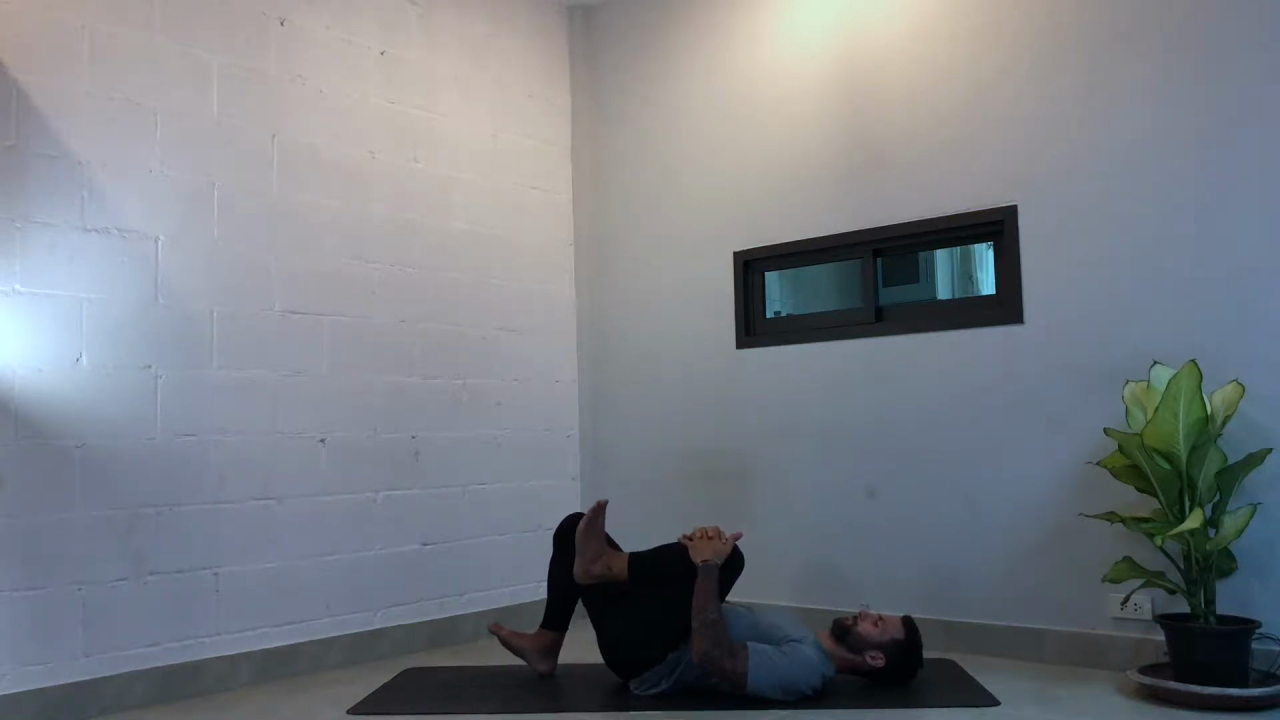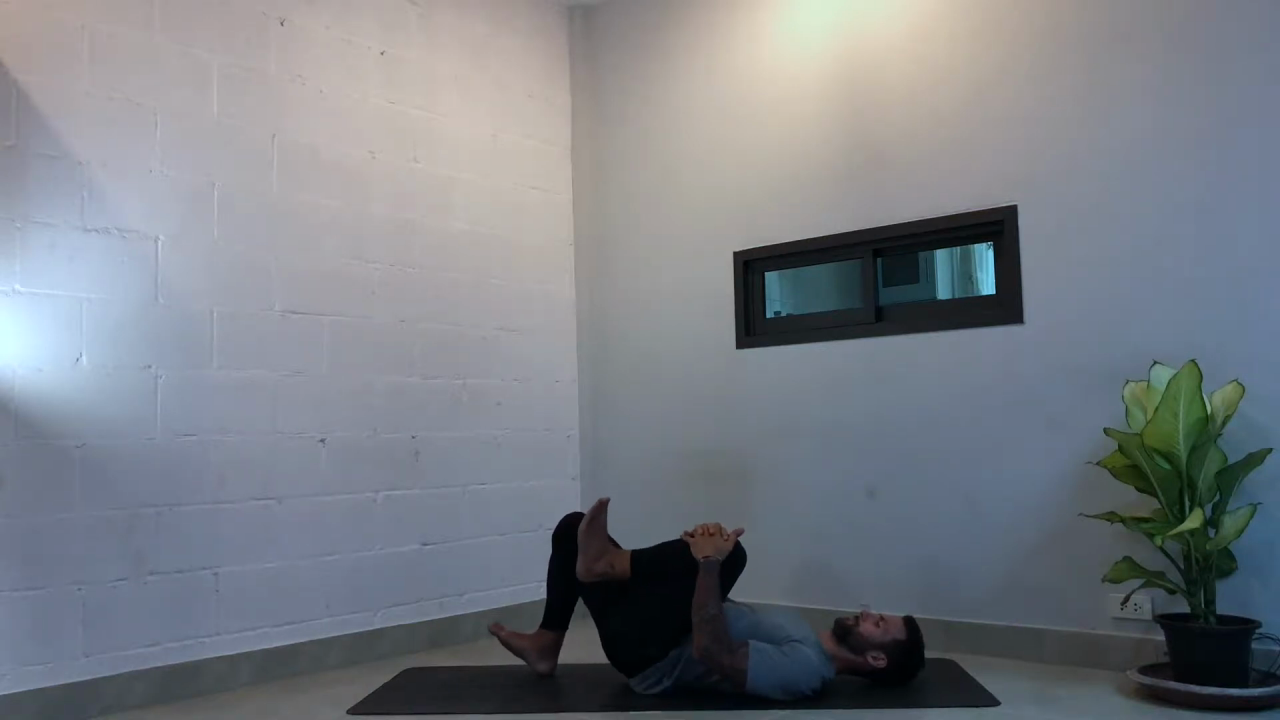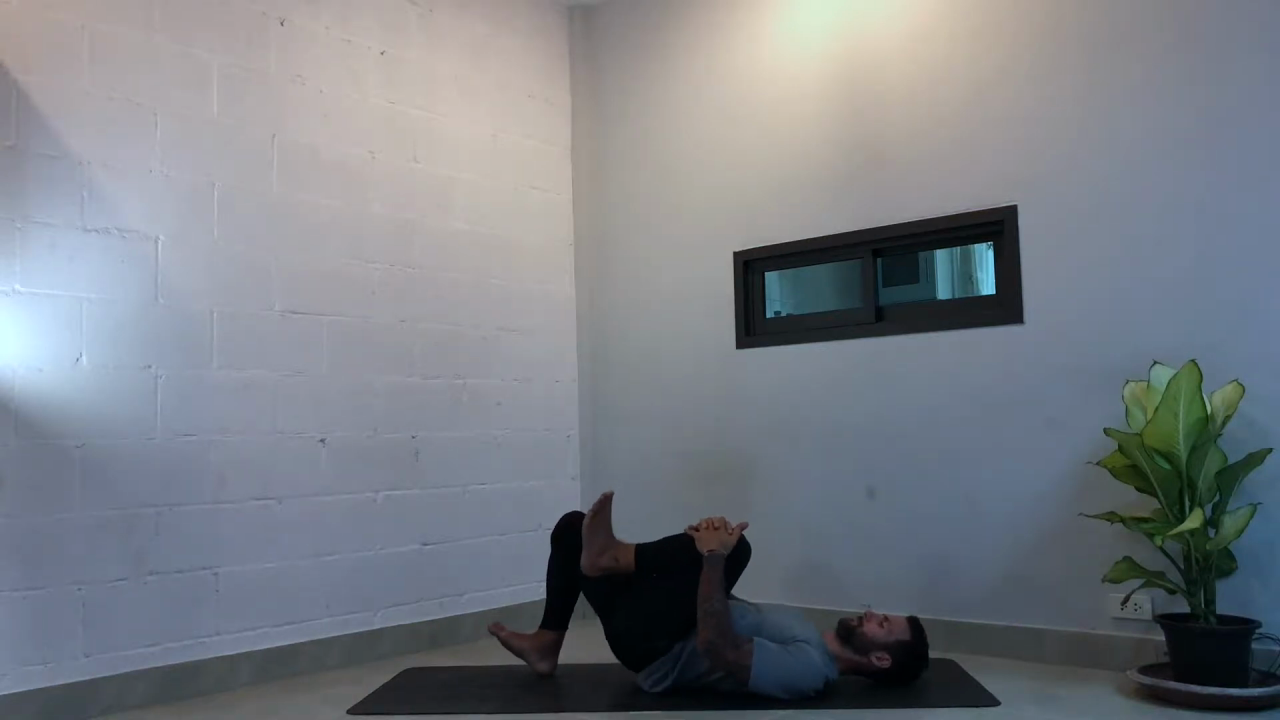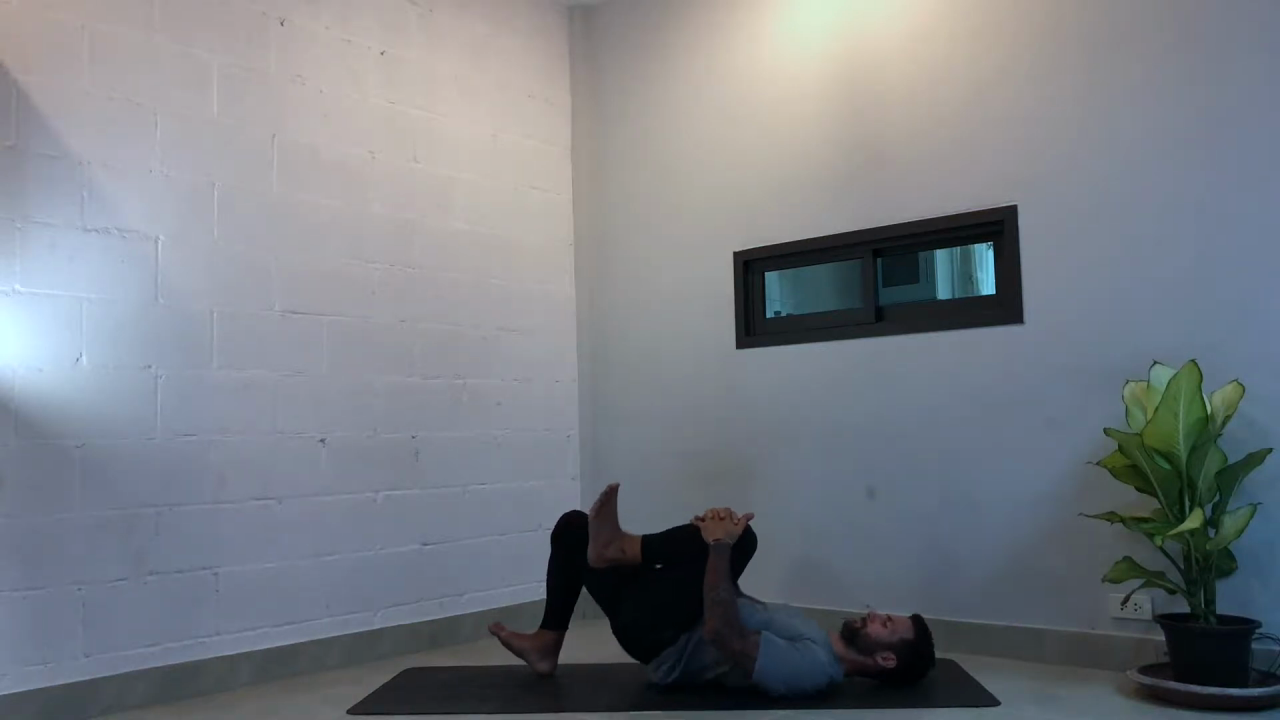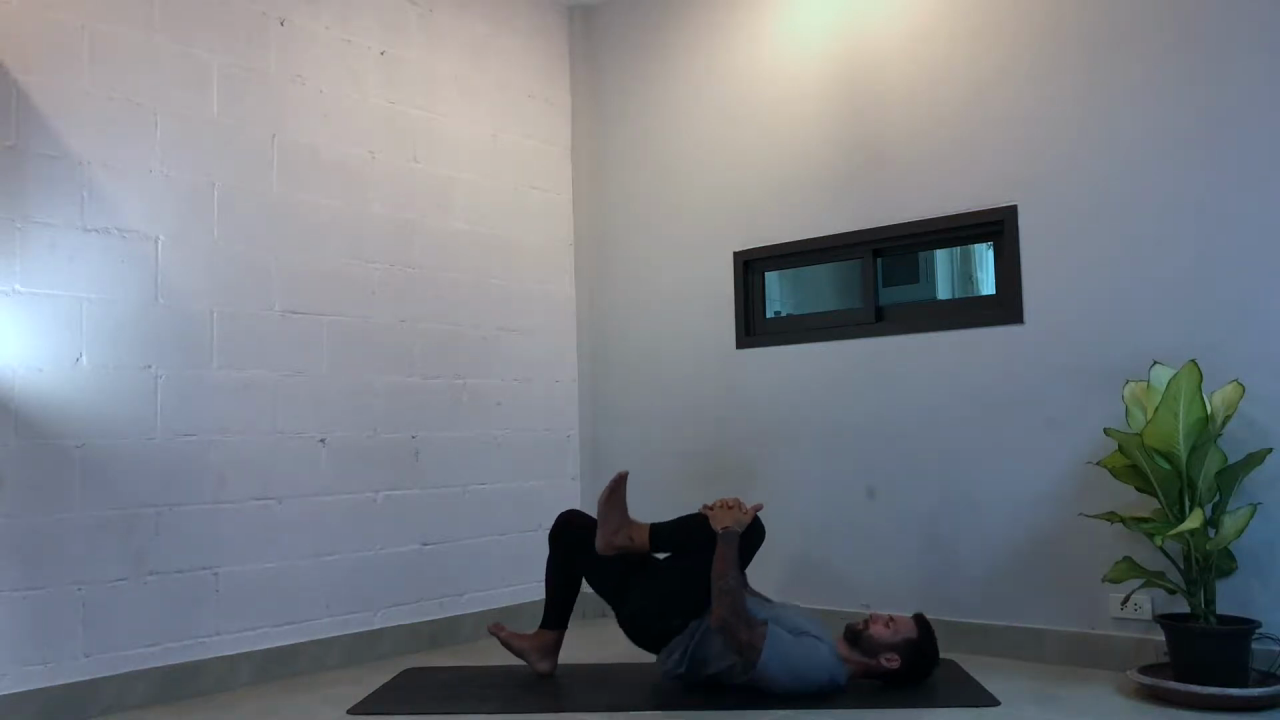
dt=0.1s
person 1, frame 1
left shoulder: (805, 668)
right shoulder: (801, 641)
left elbow: (710, 656)
right elbow: (717, 619)
left wrist: (707, 567)
right wrist: (705, 561)
left hip: (641, 653)
right hip: (654, 630)
left knee: (726, 559)
right knee: (573, 528)
left ankle: (604, 564)
right ankle: (546, 645)
person 1, frame 2
left shoulder: (805, 669)
right shoulder: (802, 640)
left elbow: (709, 651)
right elbow: (719, 615)
left wrist: (709, 563)
right wrist: (708, 558)
left hip: (643, 649)
right hip: (655, 628)
left knee: (728, 557)
right knee: (572, 528)
left ankle: (607, 563)
right ankle: (546, 645)
person 1, frame 3
left shoulder: (808, 669)
right shoulder: (807, 640)
left elbow: (716, 645)
right elbow: (729, 612)
left wrist: (713, 557)
right wrist: (712, 553)
left hip: (649, 642)
right hip: (662, 627)
left knee: (734, 548)
right knee: (572, 526)
left ankle: (612, 557)
right ankle: (546, 645)
person 1, frame 4
left shoulder: (812, 668)
right shoulder: (811, 639)
left elbow: (720, 633)
right elbow: (732, 604)
left wrist: (720, 547)
right wrist: (719, 544)
left hip: (656, 634)
right hip: (666, 619)
left knee: (740, 539)
right knee: (572, 525)
left ankle: (619, 549)
right ankle: (547, 644)
person 1, frame 5
left shoulder: (815, 668)
right shoulder: (818, 644)
left elbow: (728, 623)
right elbow: (749, 604)
left wrist: (727, 537)
right wrist: (727, 533)
left hip: (664, 622)
right hip: (676, 612)
left knee: (747, 528)
right knee: (569, 525)
left ankle: (624, 537)
right ankle: (546, 646)
